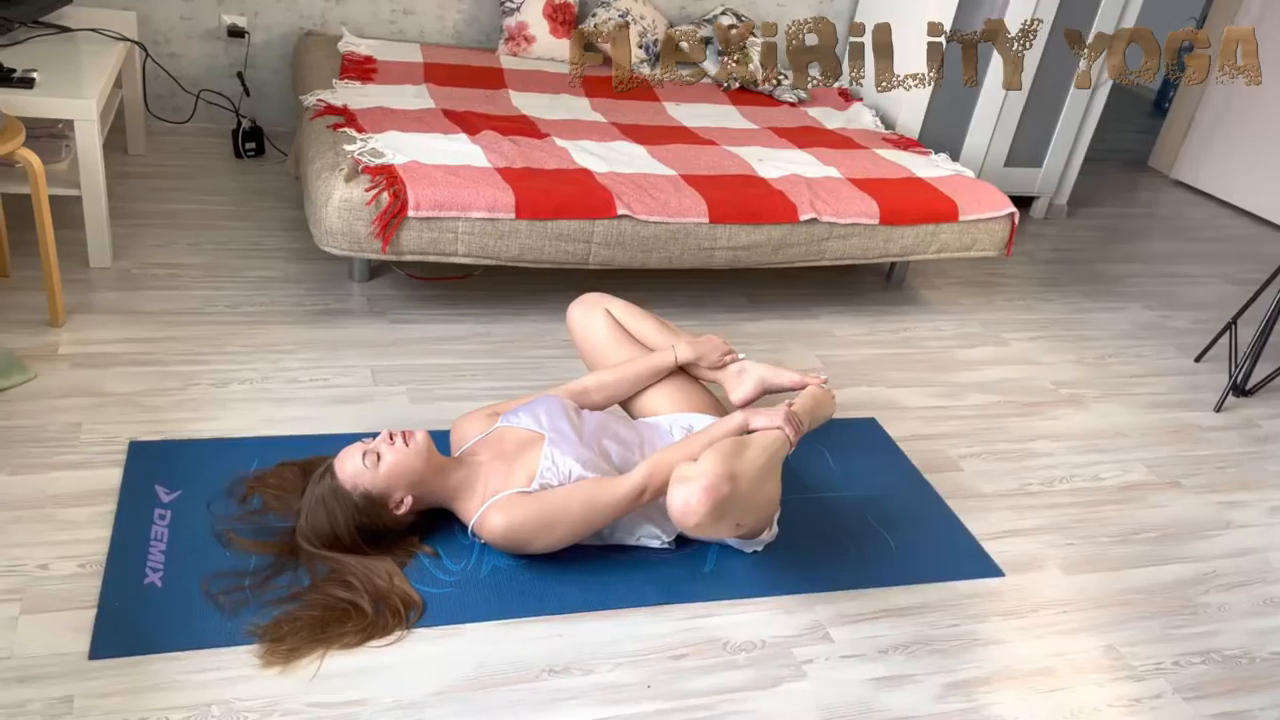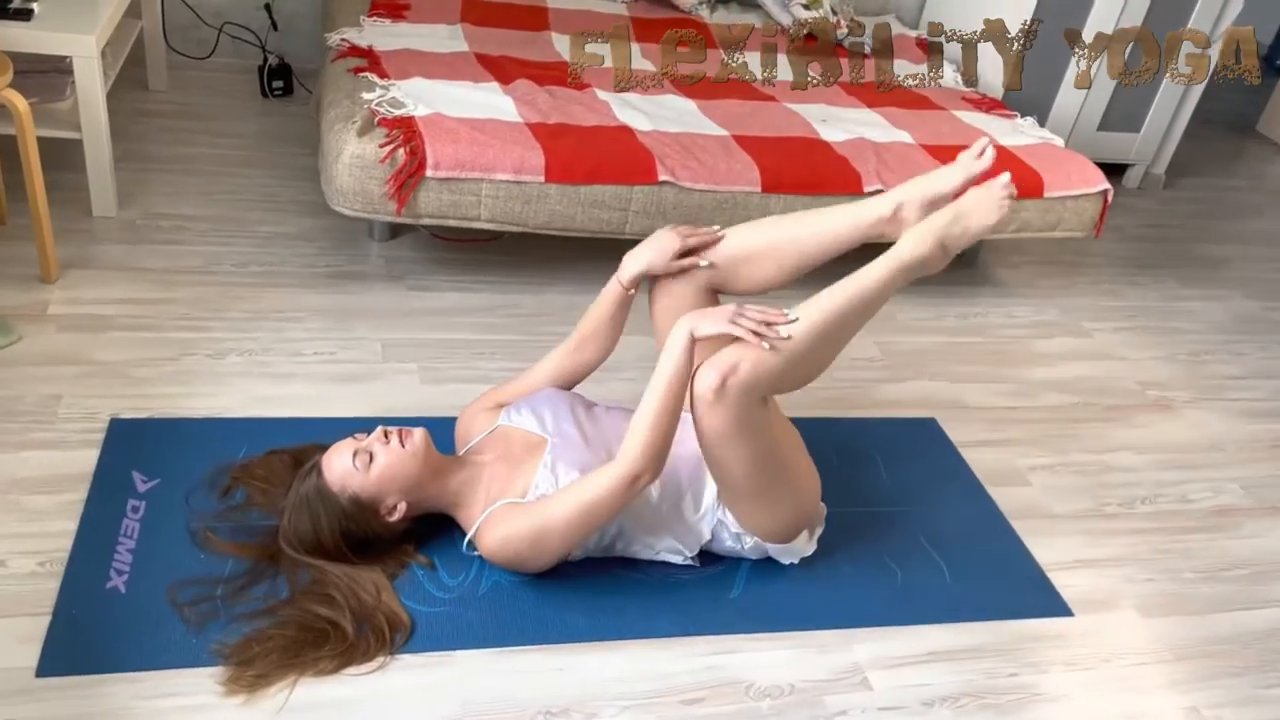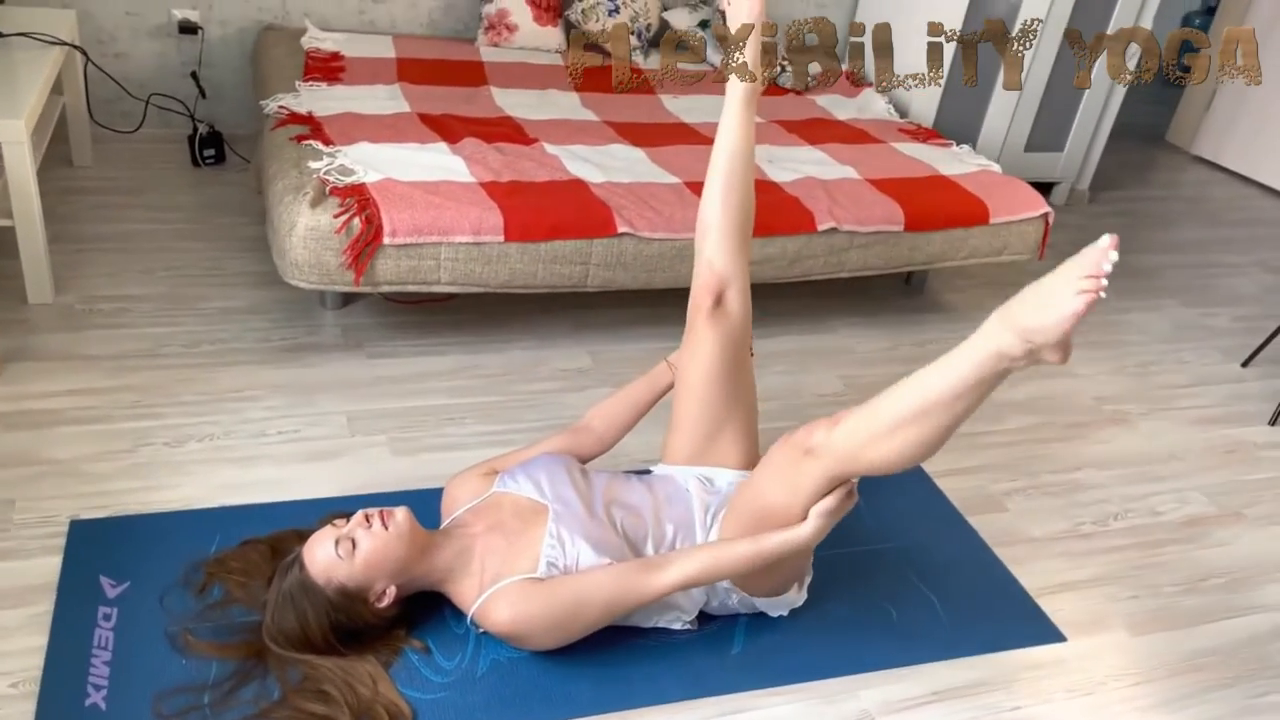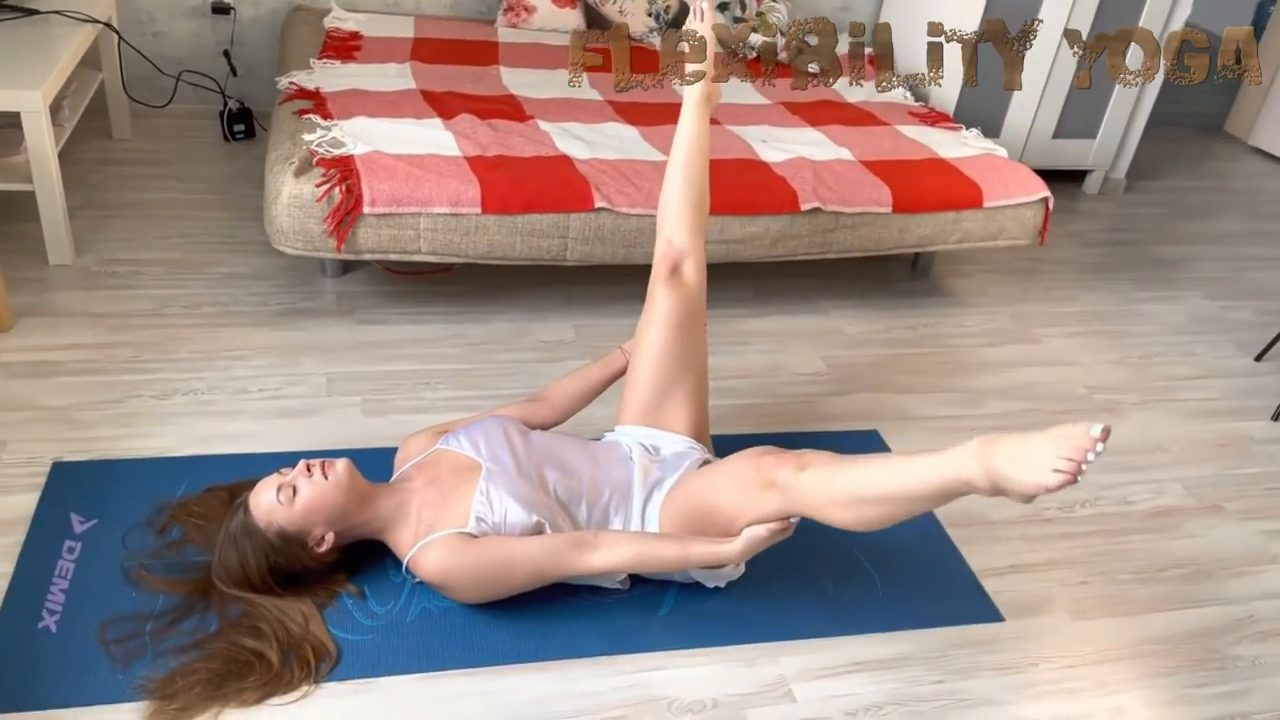
dt=1s
person 1, frame 1
left shoulder: (471, 429)
right shoulder: (501, 519)
left elbow: (578, 395)
right elbow: (640, 484)
left wrist: (680, 352)
right wrist: (734, 422)
left hip: (687, 434)
right hip: (712, 486)
left knee: (589, 310)
right knee: (700, 493)
left ankle: (736, 377)
right ankle: (800, 413)
person 1, frame 2
left shoulder: (478, 424)
right shoulder: (503, 532)
left elbow: (581, 352)
right elbow: (635, 470)
left wrist: (632, 273)
right wrist: (683, 337)
left hip: (725, 437)
right hip: (762, 516)
left knee: (680, 259)
right knee: (724, 376)
left ankle: (897, 209)
right ankle: (920, 249)
person 1, frame 3
left shoulder: (466, 491)
right shoulder: (504, 609)
left elbow: (580, 436)
right elbow: (664, 579)
left wrist: (677, 364)
right wrist: (793, 538)
left hip: (692, 490)
right hip: (742, 559)
left knee: (716, 296)
right knee: (821, 445)
right ankle: (1010, 335)
person 1, frame 4
left shoulder: (416, 453)
right shoulder: (438, 560)
left elbow: (535, 411)
right elbow: (588, 554)
left wrist: (628, 354)
right wrist: (727, 549)
left hip: (644, 450)
right hip: (666, 508)
left knee: (677, 265)
right knee: (777, 474)
right ankle: (984, 460)
